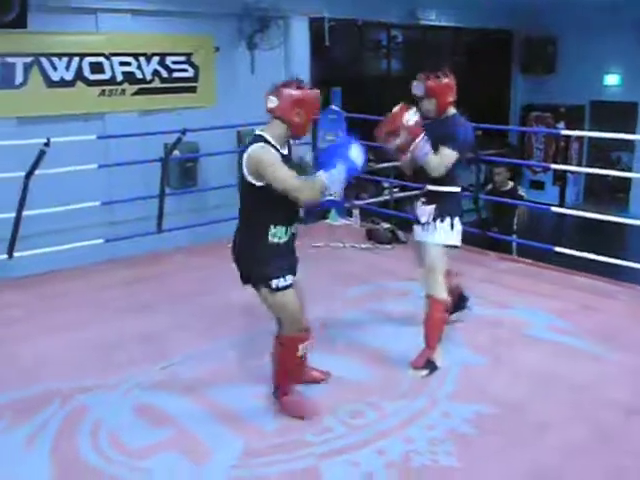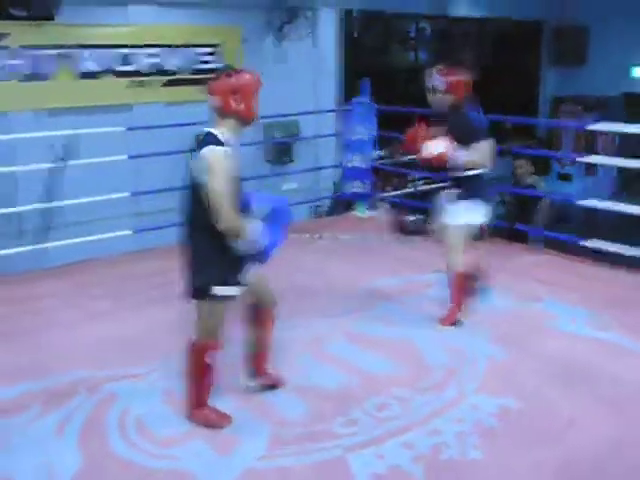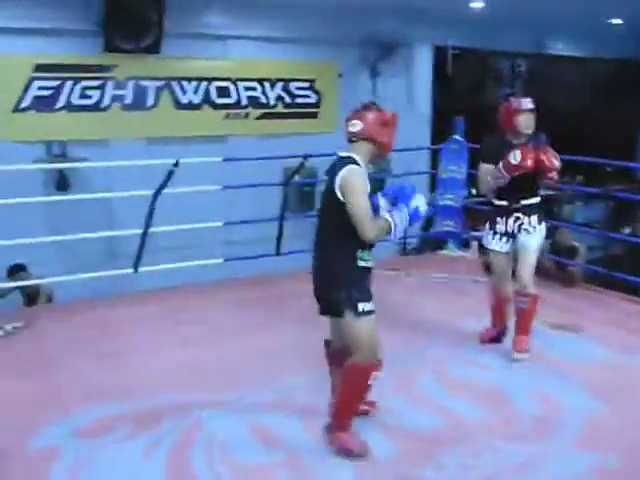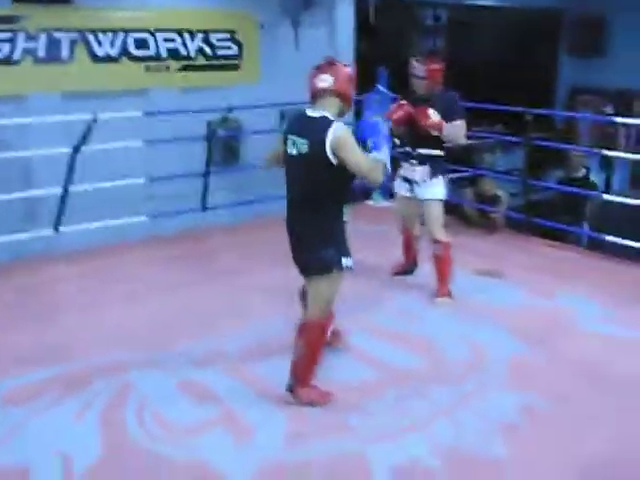
dt=0.7s
person 1, frame 1
left shoulder: (277, 146)
right shoulder: (260, 153)
left elbow: (298, 186)
right elbow: (304, 194)
left wrist: (333, 171)
right wrist: (343, 164)
left hip: (278, 245)
right hip: (261, 252)
left knee: (293, 315)
right knee: (294, 323)
left ankle: (297, 368)
right ankle: (284, 391)
person 1, frame 2
left shoulder: (219, 145)
right shoulder: (215, 154)
right elbow: (227, 220)
left wrist: (258, 214)
right wrist: (260, 234)
left hip: (227, 249)
right hip: (213, 255)
left knee: (264, 298)
right knee: (209, 333)
left ankle: (258, 369)
right ankle: (197, 405)
person 1, frame 3
left shoulder: (342, 167)
right shoulder: (353, 173)
right elbow: (369, 231)
left wrist: (382, 201)
right wrist: (400, 215)
left hip: (335, 269)
right hip: (344, 274)
left knee: (342, 340)
right knee: (367, 354)
left ankle: (346, 399)
right ankle: (340, 426)
person 1, frame 4
left shoulder: (296, 123)
right shoulder: (336, 132)
left elbow: (276, 159)
right elbow: (375, 177)
left hip: (299, 224)
right hip: (325, 229)
left knee: (316, 283)
right knee: (318, 309)
left ankle: (317, 335)
right ankle: (300, 382)
person 2, frame 1
left shoulder: (459, 127)
right shoulder: (430, 124)
left elbow: (436, 169)
right elbow: (411, 168)
left wrist: (415, 136)
right wrist: (396, 143)
left hip: (445, 206)
right hip: (427, 202)
left knee: (433, 277)
right knee: (431, 263)
left ankle: (431, 352)
right ankle: (457, 296)
person 2, frame 2
left shoulder: (470, 117)
right shoulder: (450, 112)
left elbow: (485, 160)
left wrist: (444, 154)
right wrist: (424, 140)
left hip: (469, 189)
right hip: (457, 185)
left knee: (452, 251)
right knee: (444, 232)
left ankle: (456, 310)
right ankle: (474, 276)
person 2, frame 3
left shoulder: (539, 141)
right shoulder: (492, 145)
left elbow: (551, 176)
right elbow: (485, 187)
left wrist: (551, 169)
right wrist: (507, 170)
left hip: (530, 218)
right hip: (500, 217)
left knee: (524, 281)
right knee: (500, 280)
left ankle: (522, 336)
right ankle: (498, 327)
person 2, frame 4
left shoulder: (449, 100)
right shoulder: (410, 98)
left elbow: (460, 138)
left wrist: (439, 127)
right wrist: (397, 122)
left hip: (431, 169)
right hip: (409, 165)
left knee: (434, 229)
right knee: (406, 221)
left ankle: (444, 284)
right ankle: (410, 261)
